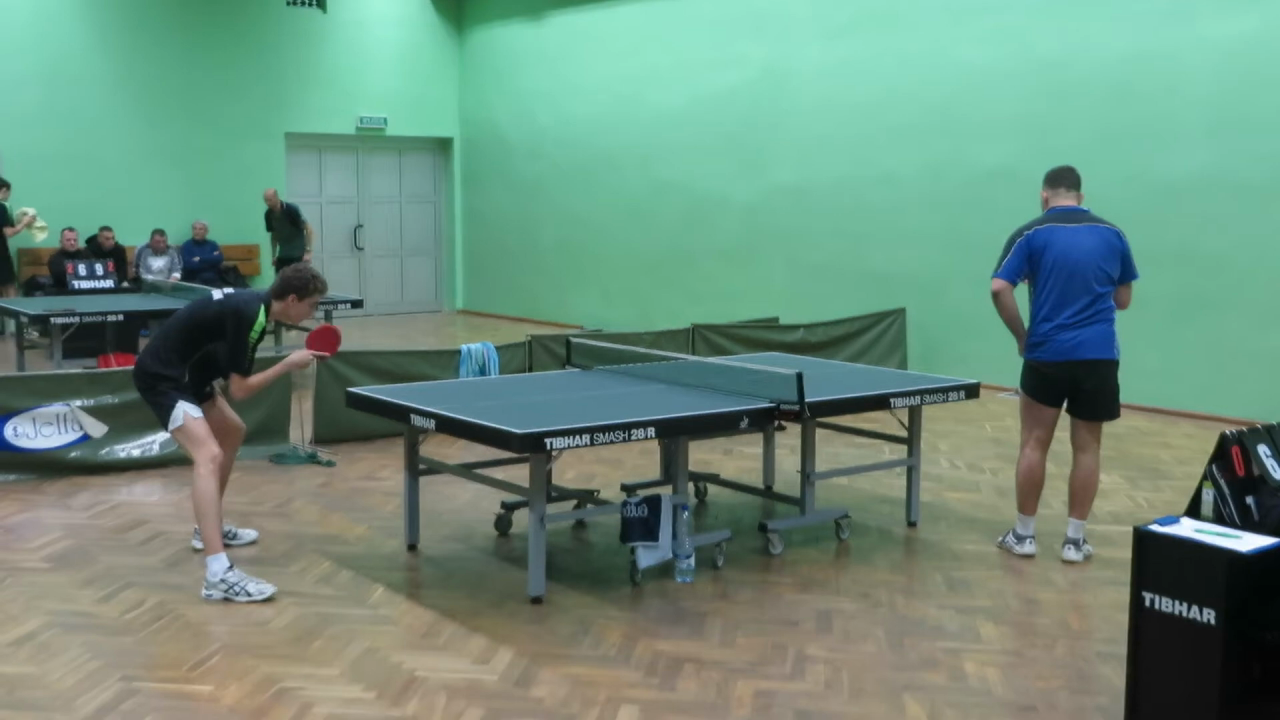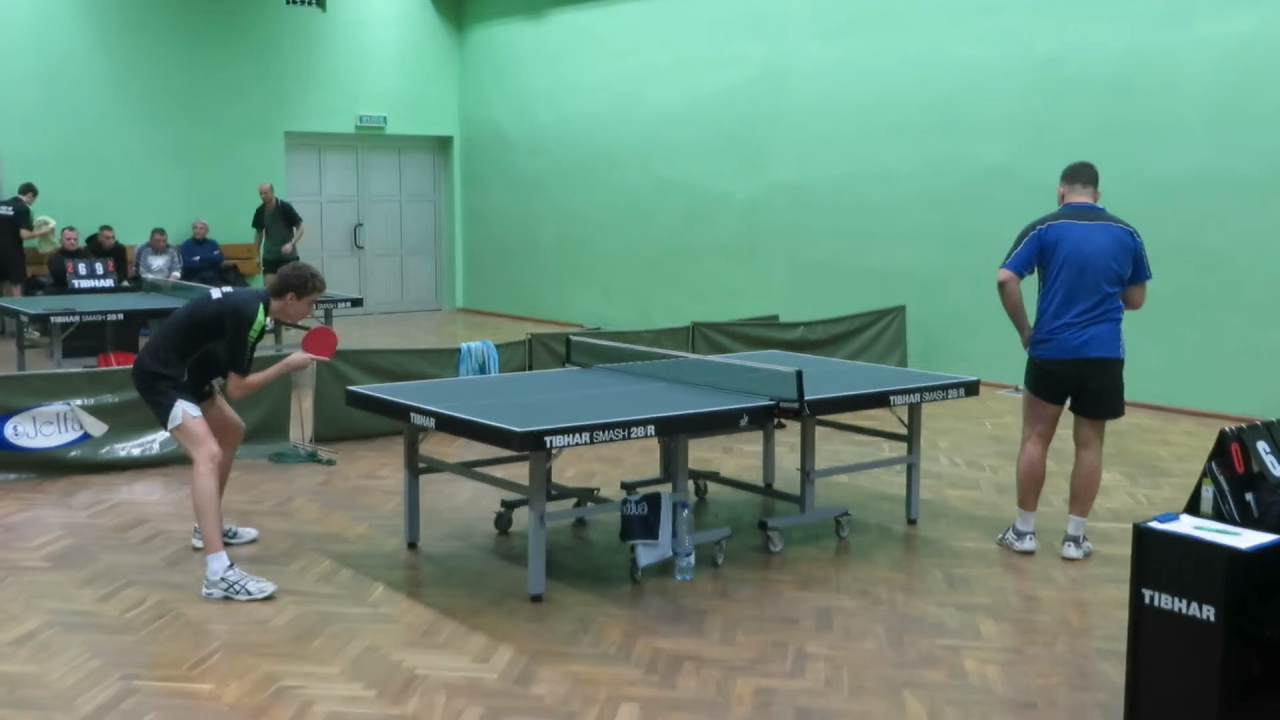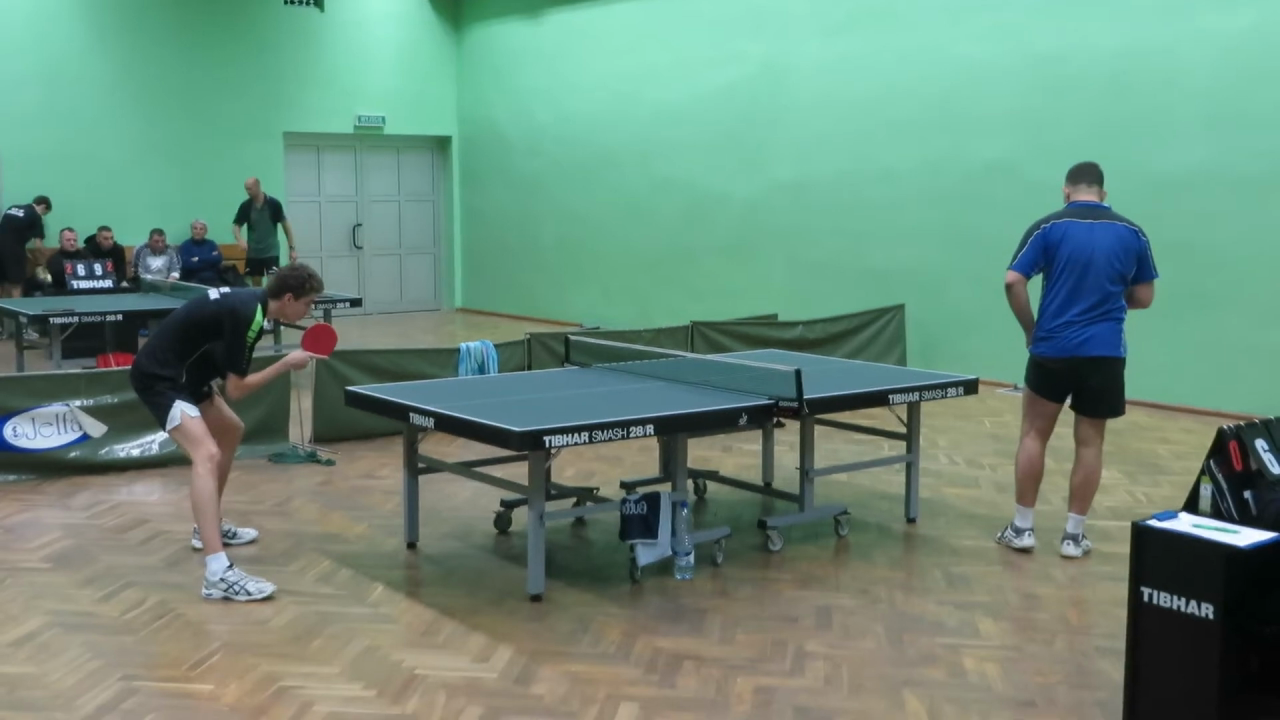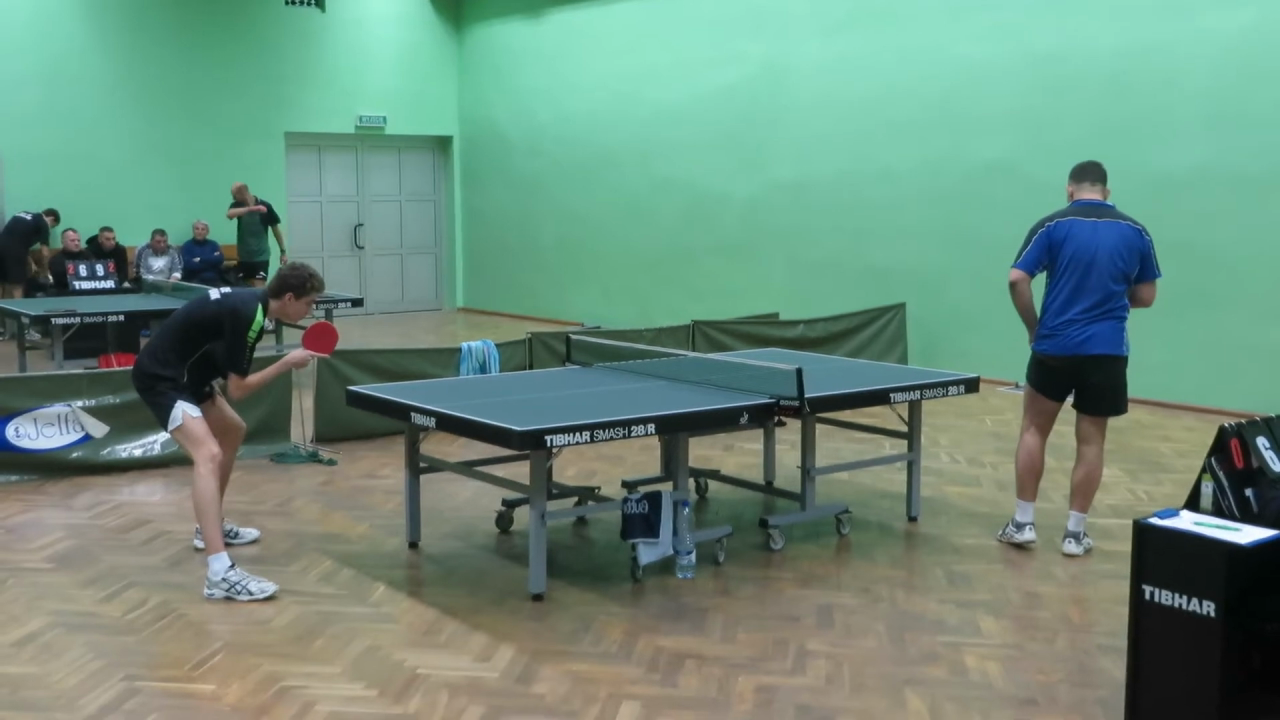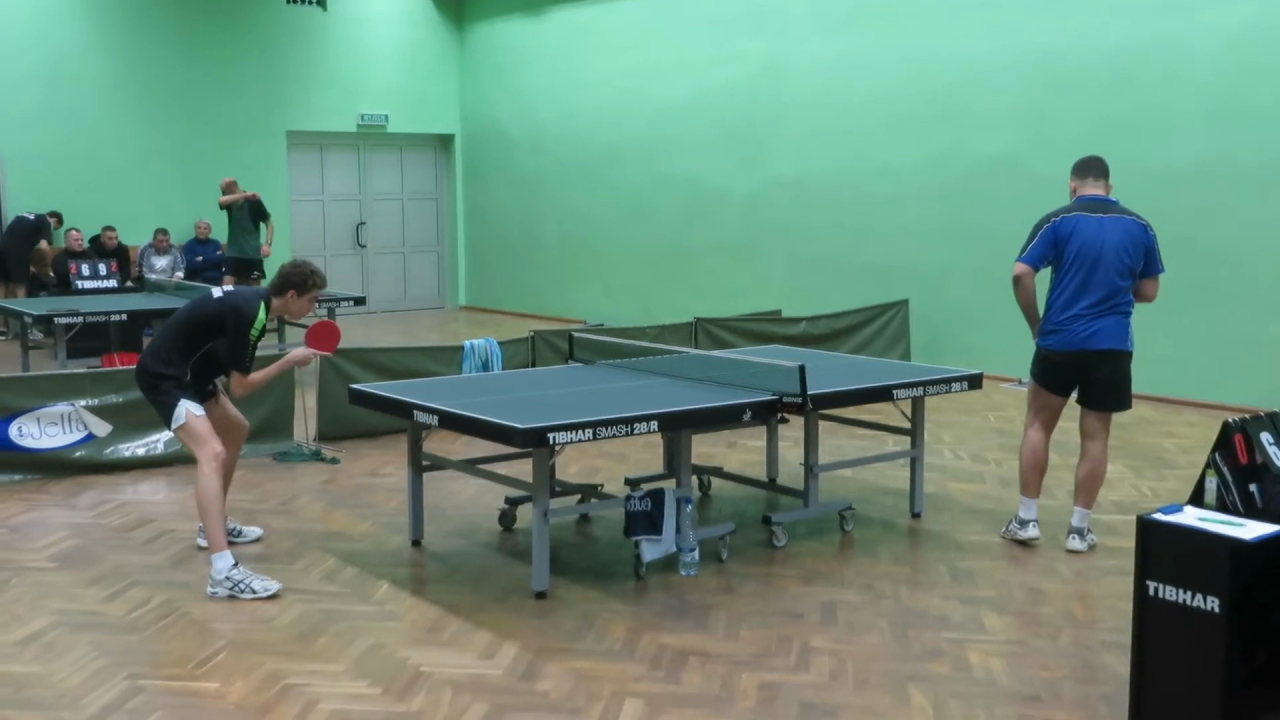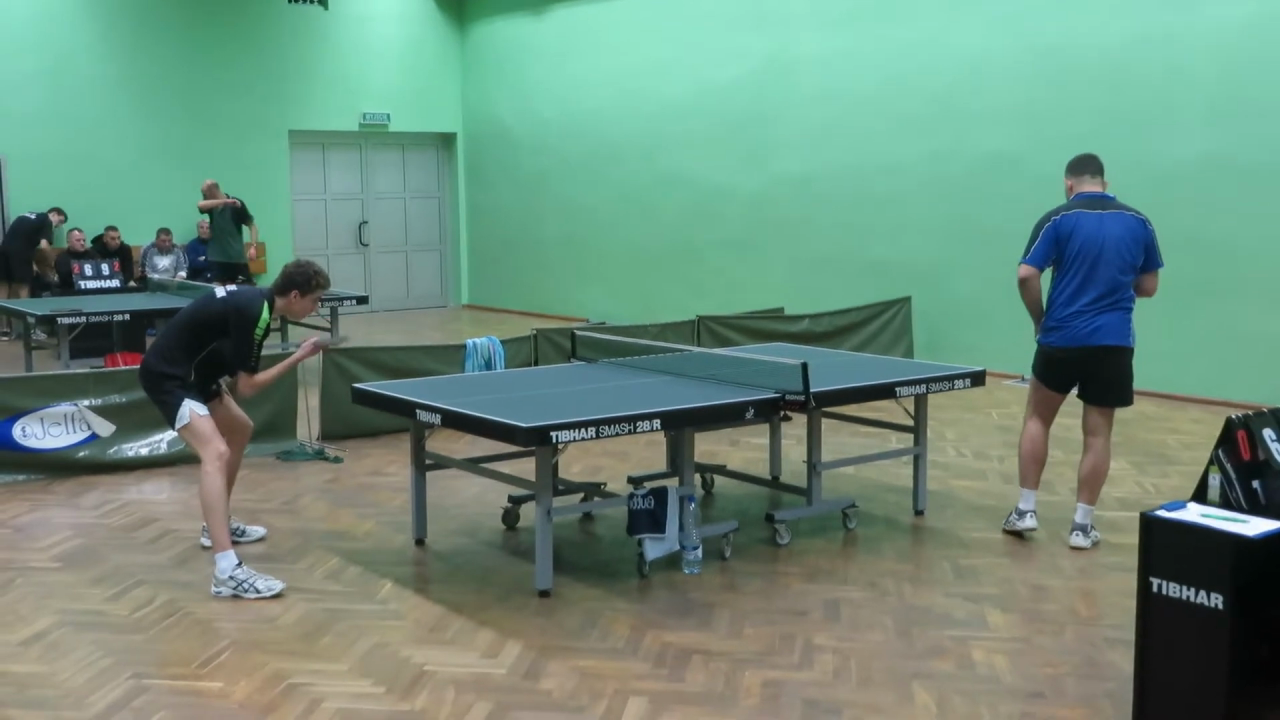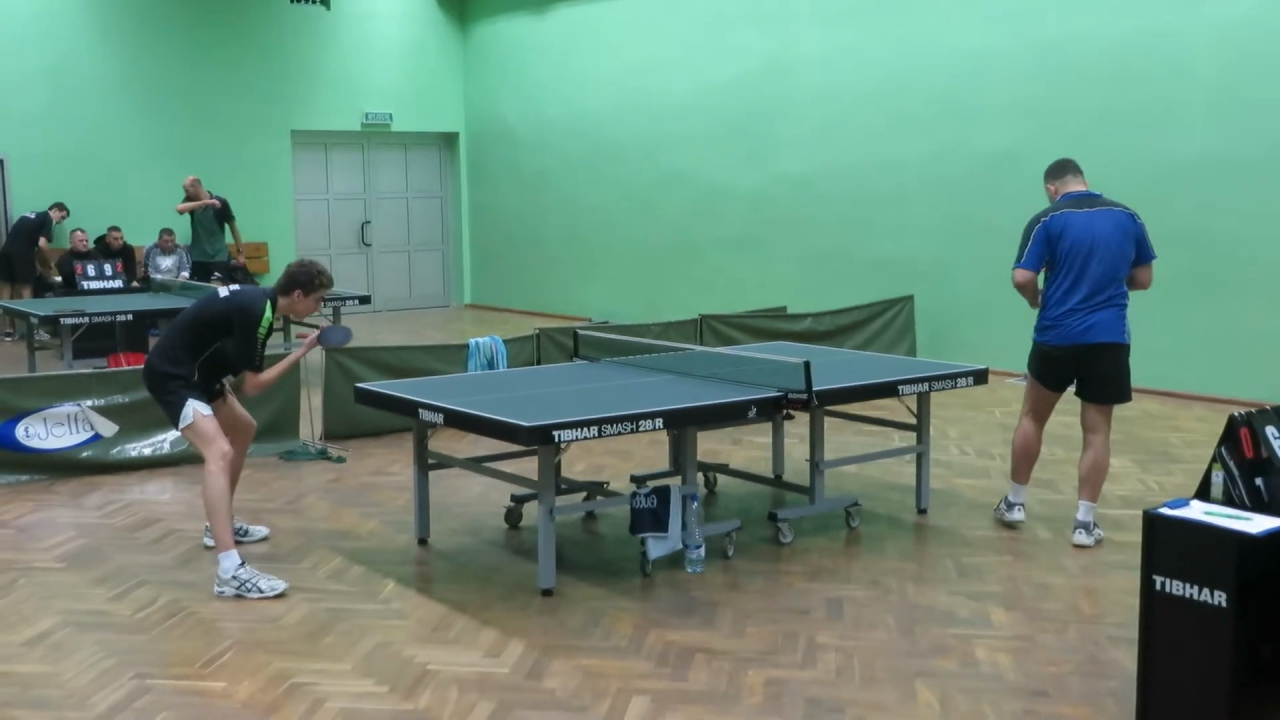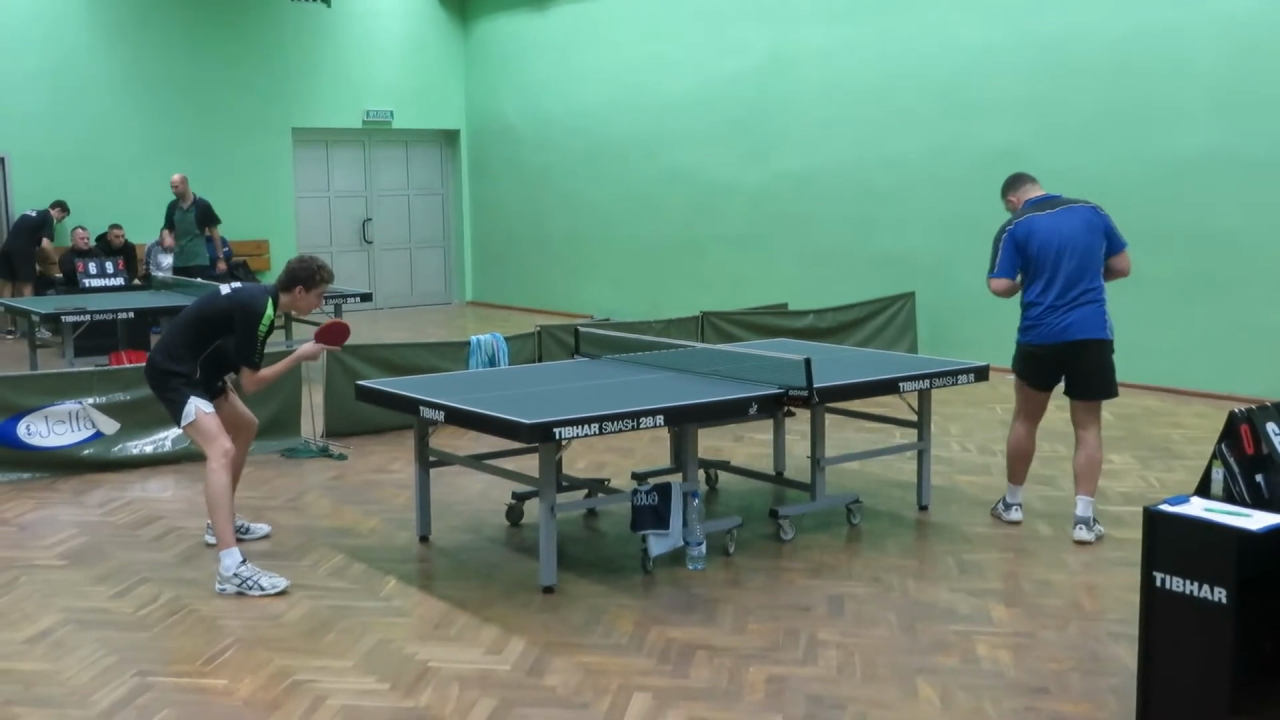
dt=0.3s
person 1, frame 1
left shoulder: (1031, 234)
right shoulder: (1112, 235)
left elbow: (1000, 289)
right elbow: (1123, 298)
left wrist: (1022, 336)
left hip: (1047, 354)
right hip: (1099, 355)
left knee: (1034, 444)
right knee: (1087, 448)
left ankle: (1023, 534)
right ankle: (1075, 539)
person 1, frame 2
left shoulder: (1043, 229)
right shoulder: (1127, 234)
left elbow: (1006, 280)
right elbow: (1135, 298)
left wrist: (1024, 330)
left hip: (1051, 350)
right hip: (1103, 354)
left knee: (1035, 439)
right knee: (1089, 445)
left ankle: (1023, 530)
right ankle: (1075, 537)
person 1, frame 3
left shoulder: (1048, 227)
right shoulder: (1132, 233)
left elbow: (1013, 282)
right elbow: (1143, 297)
left wrist: (1030, 329)
left hip: (1052, 349)
right hip: (1105, 353)
left knee: (1033, 436)
right knee: (1090, 443)
left ankle: (1022, 527)
right ankle: (1074, 534)
person 1, frame 4
left shoulder: (1052, 225)
right shoulder: (1136, 232)
left elbow: (1017, 280)
right elbow: (1145, 297)
left wrist: (1033, 327)
left hip: (1054, 347)
right hip: (1107, 351)
left knee: (1034, 431)
right knee: (1091, 442)
left ankle: (1023, 522)
right ankle: (1075, 532)
person 1, frame 5
left shoulder: (1057, 221)
right shoulder: (1140, 227)
left elbow: (1021, 274)
right elbow: (1148, 291)
left wrist: (1035, 323)
left hip: (1059, 342)
right hip: (1112, 346)
left knee: (1038, 427)
right knee: (1095, 437)
left ankle: (1026, 519)
right ankle: (1079, 528)
person 1, frame 6
left shoulder: (1057, 219)
right shoulder: (1139, 223)
left elbow: (1026, 276)
right elbow: (1148, 286)
left wrist: (1039, 319)
left hip: (1061, 339)
right hip: (1113, 342)
left knee: (1037, 420)
right knee: (1097, 434)
left ankle: (1025, 510)
right ankle: (1082, 525)
person 1, frame 7
left shoulder: (1047, 220)
right shoulder: (1128, 218)
left elbow: (1022, 279)
right elbow: (1143, 279)
left wrist: (1039, 300)
left hip: (1056, 337)
right hip: (1109, 339)
left knee: (1032, 418)
right knee: (1096, 431)
left ankle: (1014, 502)
right ankle: (1085, 522)
person 1, frame 8
left shoulder: (1013, 228)
right shoulder: (1091, 212)
left elbow: (1000, 287)
right elbow: (1122, 266)
left hip: (1040, 337)
right hip: (1093, 334)
left knee: (1026, 419)
right knee: (1088, 428)
left ankle: (1012, 502)
right ankle: (1084, 517)
person 2, frame 1
left shoulder: (252, 303)
right shoulder: (249, 315)
right elbow: (239, 389)
right wrist: (290, 364)
left hip: (184, 373)
right hip: (161, 377)
left knee: (233, 432)
right knee: (209, 456)
left ankle: (210, 528)
right ankle: (218, 574)
person 2, frame 2
left shoulder: (252, 301)
right shoulder: (248, 314)
right elbow: (236, 388)
right wrist: (288, 365)
left hip: (181, 372)
right hip: (159, 376)
left knee: (232, 431)
right knee: (208, 455)
left ankle: (210, 526)
right ankle: (218, 573)
person 2, frame 3
left shoulder: (250, 302)
right shoulder: (247, 314)
right elbow: (235, 389)
right wrist: (287, 364)
left hip: (181, 372)
right hip: (158, 377)
left knee: (231, 431)
right knee: (207, 455)
left ankle: (209, 526)
right ankle: (218, 573)
person 2, frame 4
left shoulder: (251, 302)
right shoulder: (246, 314)
right elbow: (236, 389)
right wrist: (288, 363)
left hip: (182, 373)
right hip: (159, 377)
left knee: (233, 432)
right knee: (209, 455)
left ankle: (211, 526)
right ankle: (219, 574)
person 2, frame 5
left shoulder: (252, 300)
right shoulder: (249, 313)
right elbow: (239, 387)
left wrist: (217, 384)
right wrist: (290, 361)
left hip: (185, 372)
right hip: (163, 376)
left knee: (236, 431)
right knee: (212, 454)
left ankle: (215, 525)
right ankle: (223, 572)
person 2, frame 6
left shoulder: (255, 299)
right shoulder: (253, 312)
right elbow: (246, 387)
left wrist: (217, 384)
right wrist: (299, 356)
left hip: (189, 371)
right hip: (166, 376)
left knee: (240, 430)
right knee: (216, 453)
left ankle: (218, 524)
right ankle: (227, 572)
person 2, frame 7
left shoulder: (259, 299)
right shoulder: (256, 312)
right elbow: (253, 385)
left wrist: (220, 383)
right wrist: (302, 351)
left hip: (193, 371)
right hip: (170, 376)
left knee: (244, 430)
right knee: (220, 453)
left ankle: (221, 525)
right ankle: (230, 571)
person 2, frame 8
left shoulder: (259, 296)
right shoulder: (257, 308)
right elbow: (250, 382)
left wrist: (223, 381)
right wrist: (301, 355)
left hip: (194, 369)
right hip: (172, 373)
left knee: (245, 428)
right knee: (221, 450)
left ankle: (223, 522)
right ankle: (231, 568)
